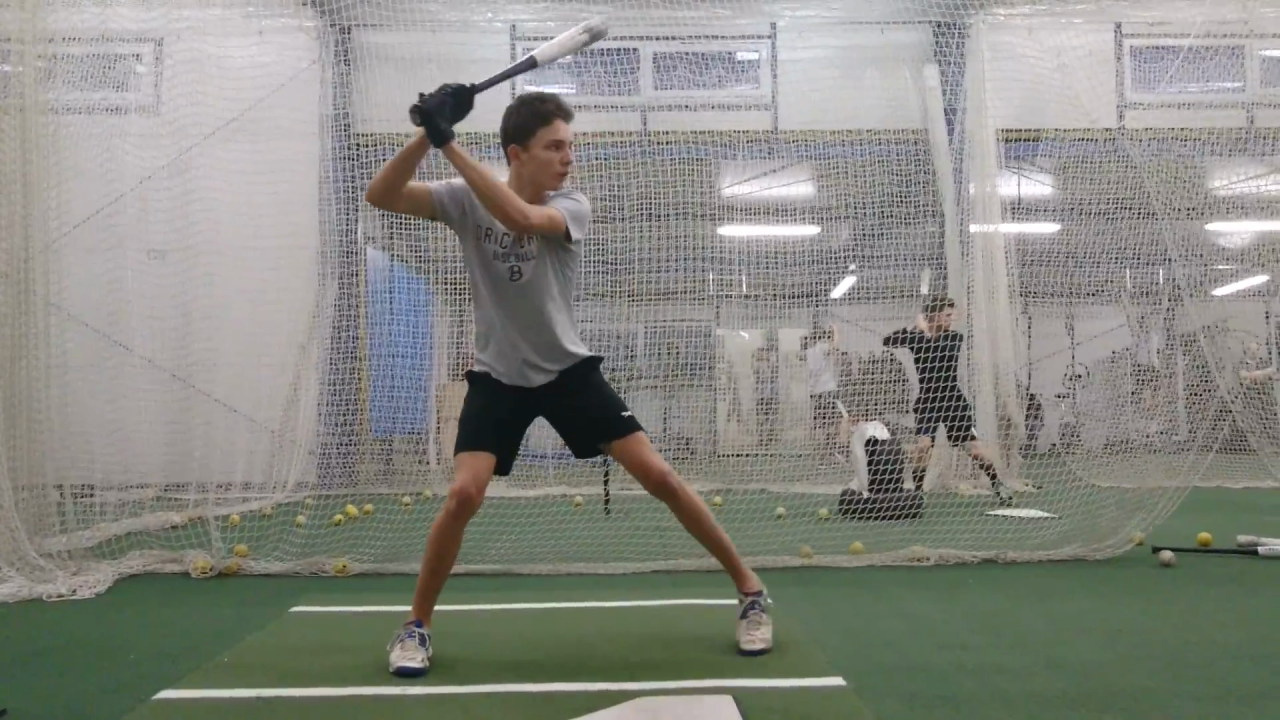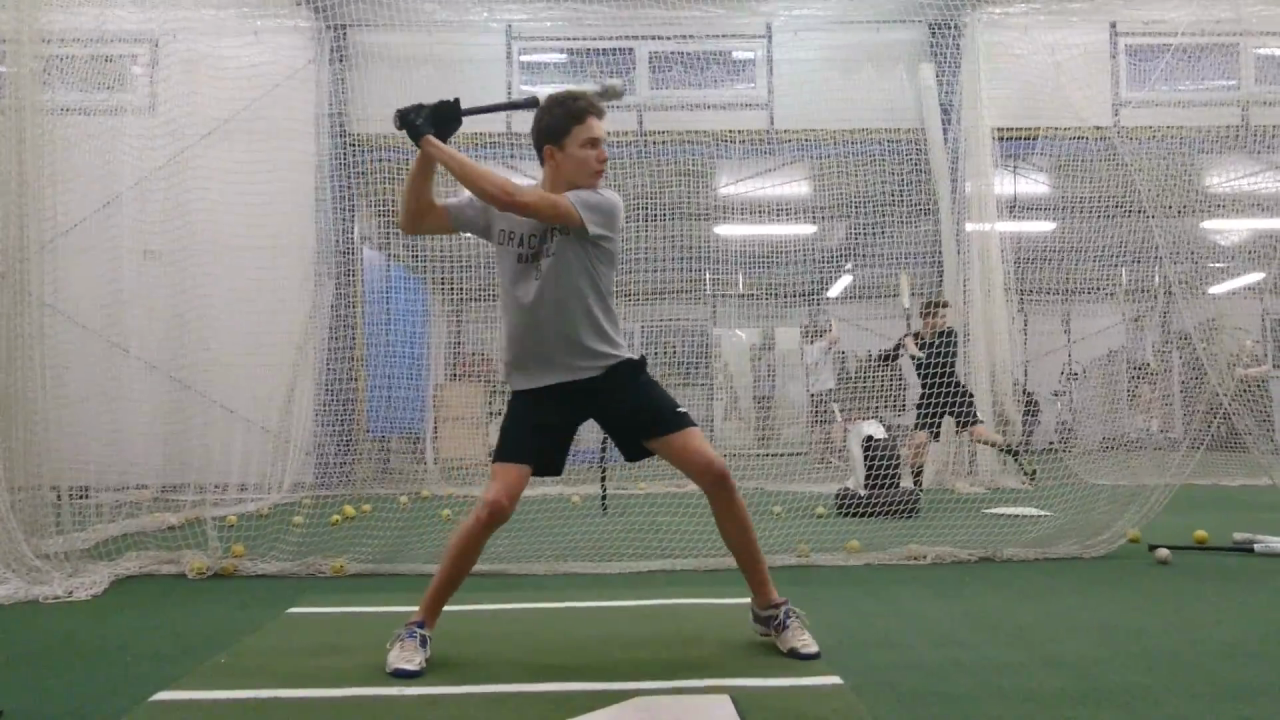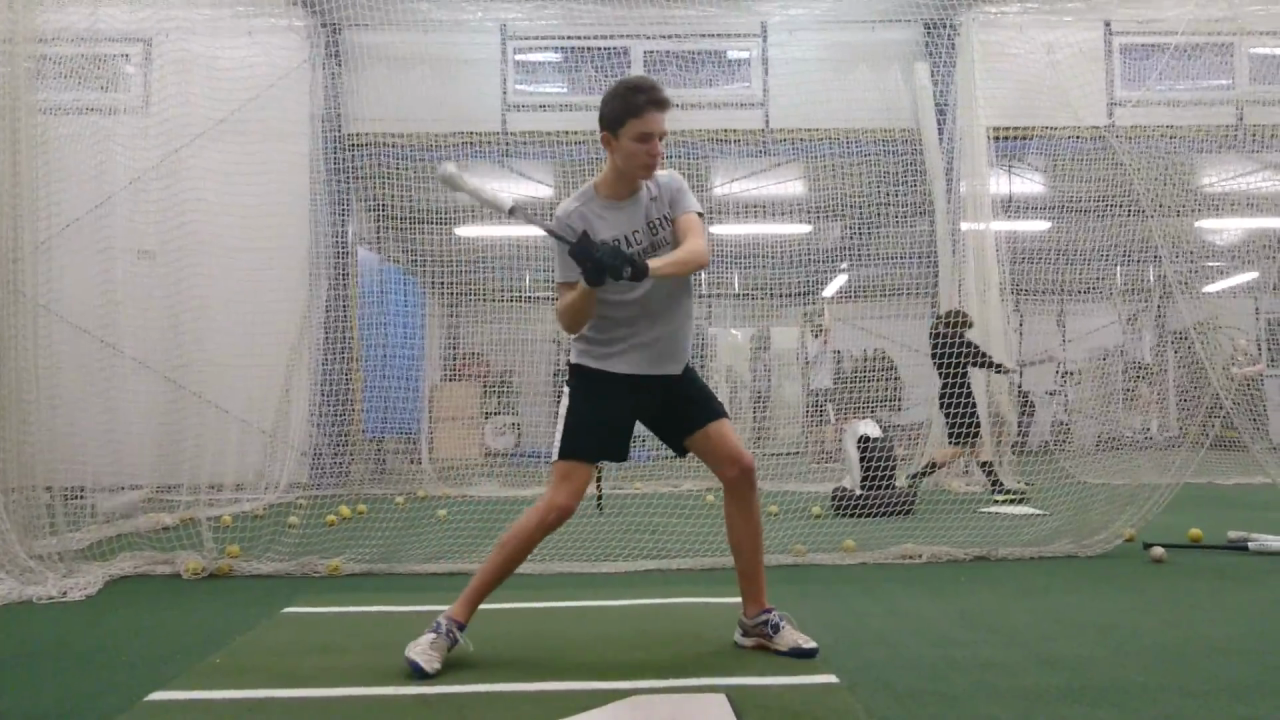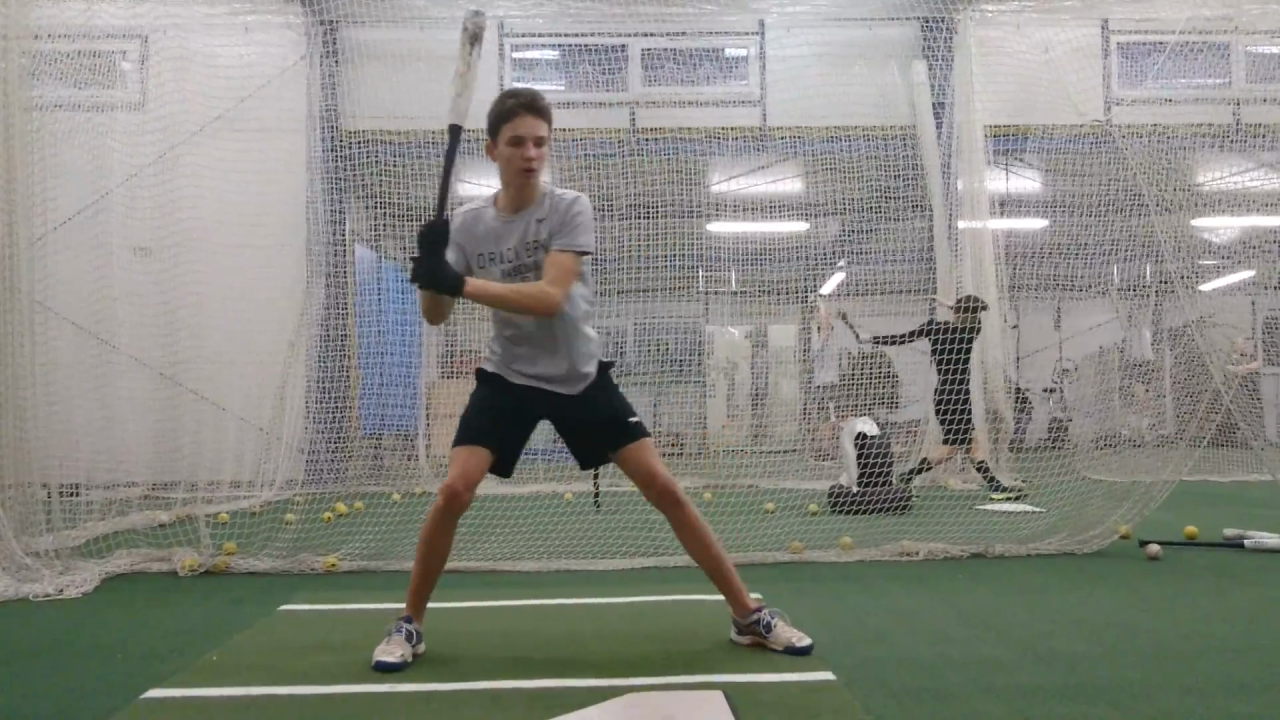
dt=0.4s
person 1, frame 1
left shoulder: (570, 206)
right shoulder: (461, 199)
left elbow: (521, 219)
right elbow: (379, 195)
left wrist: (451, 145)
right wrist: (427, 135)
left hip: (569, 369)
right hip: (499, 377)
left knee: (658, 476)
right knee: (463, 495)
left ankle: (748, 590)
right ankle: (415, 626)
person 1, frame 2
left shoulder: (602, 206)
right shoulder: (493, 209)
left elbow: (513, 197)
right elbow: (415, 221)
left wrist: (432, 141)
right wrist: (425, 148)
left hip: (612, 369)
right hip: (538, 383)
left knee: (714, 472)
right knee: (495, 505)
left ankle: (770, 607)
right ankle: (420, 625)
person 1, frame 3
left shoulder: (671, 188)
right shoulder: (573, 217)
left elbow: (699, 253)
right elbow: (568, 323)
left wrist: (644, 268)
right wrist: (590, 281)
left hip: (668, 365)
right hip: (600, 372)
left knee: (740, 469)
right knee: (559, 503)
left ankle: (756, 617)
right ankle: (452, 621)
person 1, frame 4
left shoulder: (571, 208)
right shoulder: (468, 223)
left elbow: (550, 299)
right elbow: (434, 315)
left wrist: (462, 283)
right wrist: (432, 275)
left hip: (578, 375)
right hip: (506, 378)
left knee: (663, 487)
right knee: (454, 490)
left ankle: (748, 614)
right ankle: (410, 623)
person 2, frame 1
left shoulder: (955, 337)
right shoulder: (916, 337)
left elbow: (944, 353)
right elbow: (887, 341)
left wrist: (927, 333)
right wrist: (912, 329)
left hip: (953, 399)
right hip: (928, 401)
left knee: (974, 447)
right knee: (922, 445)
left ankle: (998, 486)
person 2, frame 2
left shoulder: (949, 334)
right shoulder: (911, 339)
left elbow: (944, 362)
right elbow: (883, 359)
left wrist: (917, 353)
right wrist: (900, 349)
left hip: (955, 394)
right hip: (930, 398)
left knee: (979, 433)
right knee: (918, 441)
left ankle: (1018, 456)
right ankle: (916, 488)
person 2, frame 3
left shoulder: (936, 333)
right shoulder: (955, 339)
right elbow: (981, 360)
right wrist: (1003, 368)
left hip: (961, 397)
right hip: (955, 398)
left knee: (975, 443)
right knee: (958, 448)
left ankle: (998, 488)
right ankle: (913, 479)
person 2, frame 4
left shoulder: (933, 327)
right shoulder: (970, 331)
left elbow: (898, 339)
right elbow: (975, 322)
left wrist: (868, 339)
right wrist: (955, 308)
left hip: (946, 394)
right hip: (956, 396)
left knee: (972, 443)
right knee: (951, 447)
left ankle: (995, 486)
right ankle: (905, 479)
